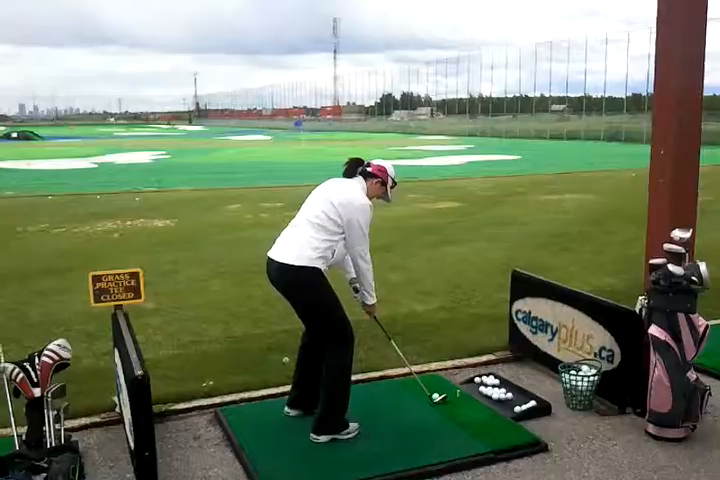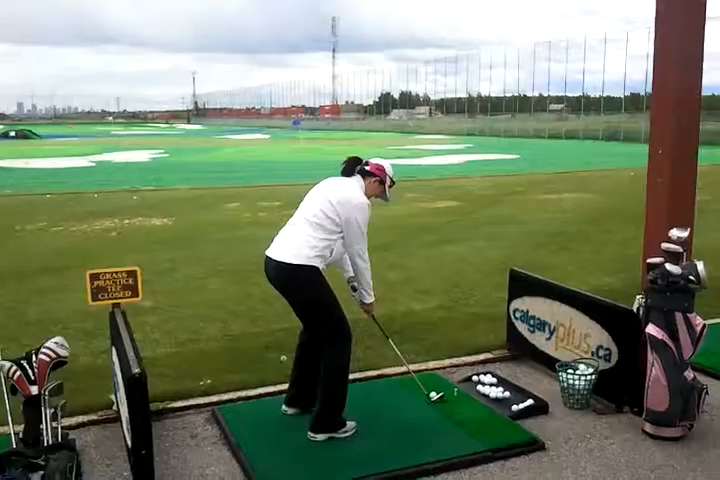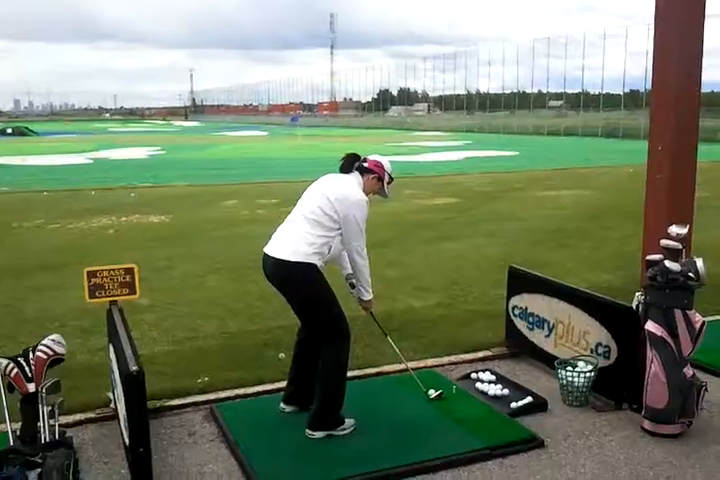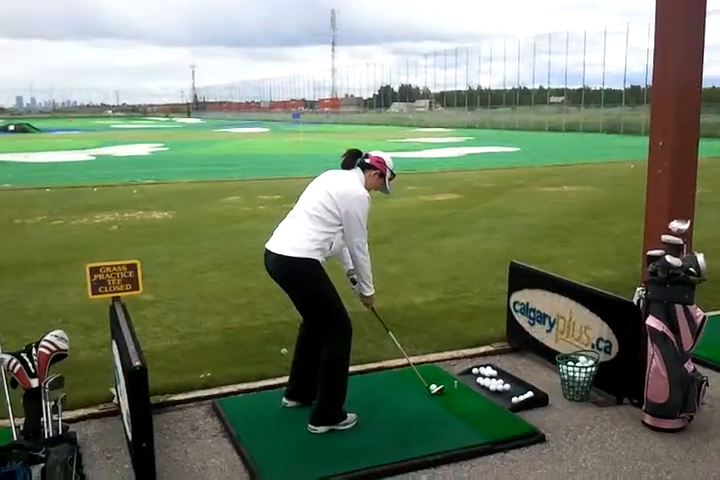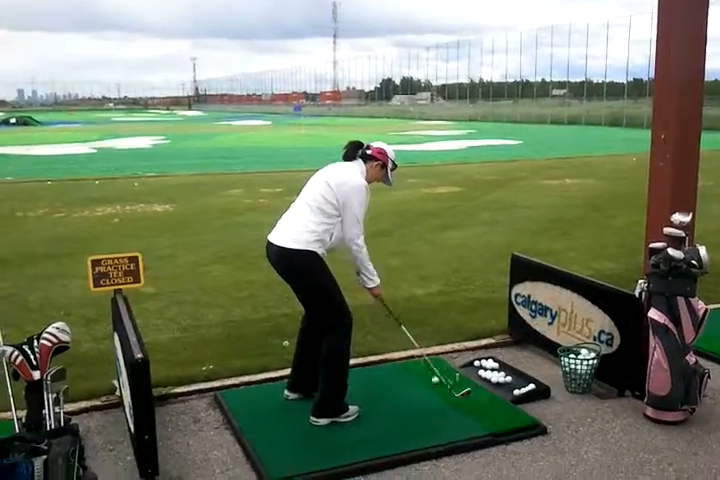
dt=0.2s
person 1, frame 1
left shoulder: (336, 186)
right shoulder: (359, 202)
right elbow: (360, 254)
left wrist: (353, 281)
right wrist: (369, 298)
left hip: (279, 262)
right hip: (300, 270)
left knee: (318, 329)
right knee: (340, 338)
left ankle: (301, 400)
right ankle: (329, 424)
person 1, frame 2
left shoulder: (334, 184)
right shoulder: (357, 202)
right elbow: (358, 253)
left wrist: (351, 279)
right wrist: (366, 296)
left hip: (276, 261)
right hip: (298, 269)
left knee: (316, 328)
right knee: (338, 336)
left ankle: (298, 399)
right ankle: (326, 423)
person 1, frame 3
left shoulder: (332, 181)
right shoulder: (355, 199)
right elbow: (357, 250)
left wrist: (349, 277)
right wrist: (365, 294)
left hip: (274, 258)
right hip: (296, 266)
left knee: (314, 325)
right knee: (336, 334)
left ankle: (297, 397)
right ankle: (324, 421)
person 1, frame 4
left shoulder: (333, 177)
right shoulder: (357, 195)
right elbow: (358, 246)
left wrist: (351, 274)
right wrist: (367, 289)
left hip: (276, 254)
right hip: (298, 262)
left knee: (316, 321)
right knee: (338, 329)
left ankle: (299, 392)
right ankle: (326, 415)
person 1, frame 5
left shoulder: (339, 170)
right shoulder: (356, 184)
left elbow: (342, 230)
right elbow: (354, 238)
left wrist: (361, 271)
right wrist: (371, 280)
left hip: (279, 246)
right hip: (298, 253)
left knee: (318, 313)
right knee: (338, 321)
left ankle: (301, 384)
right ankle: (328, 407)
